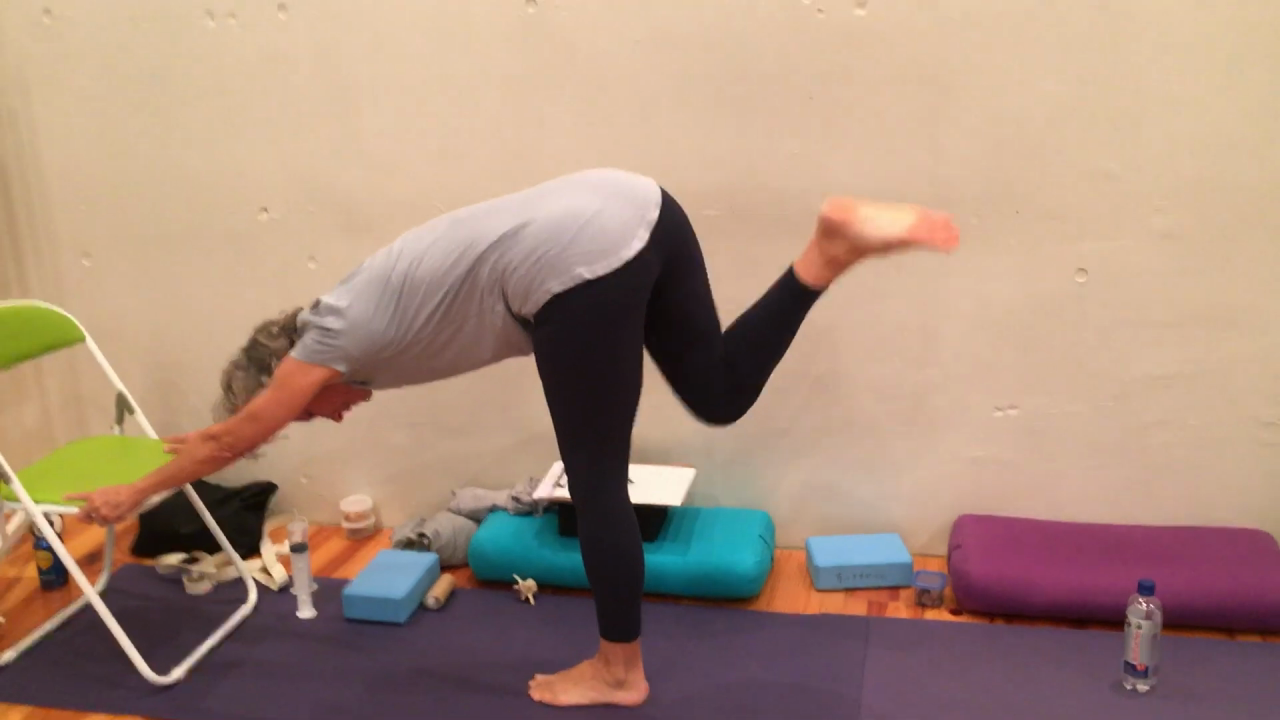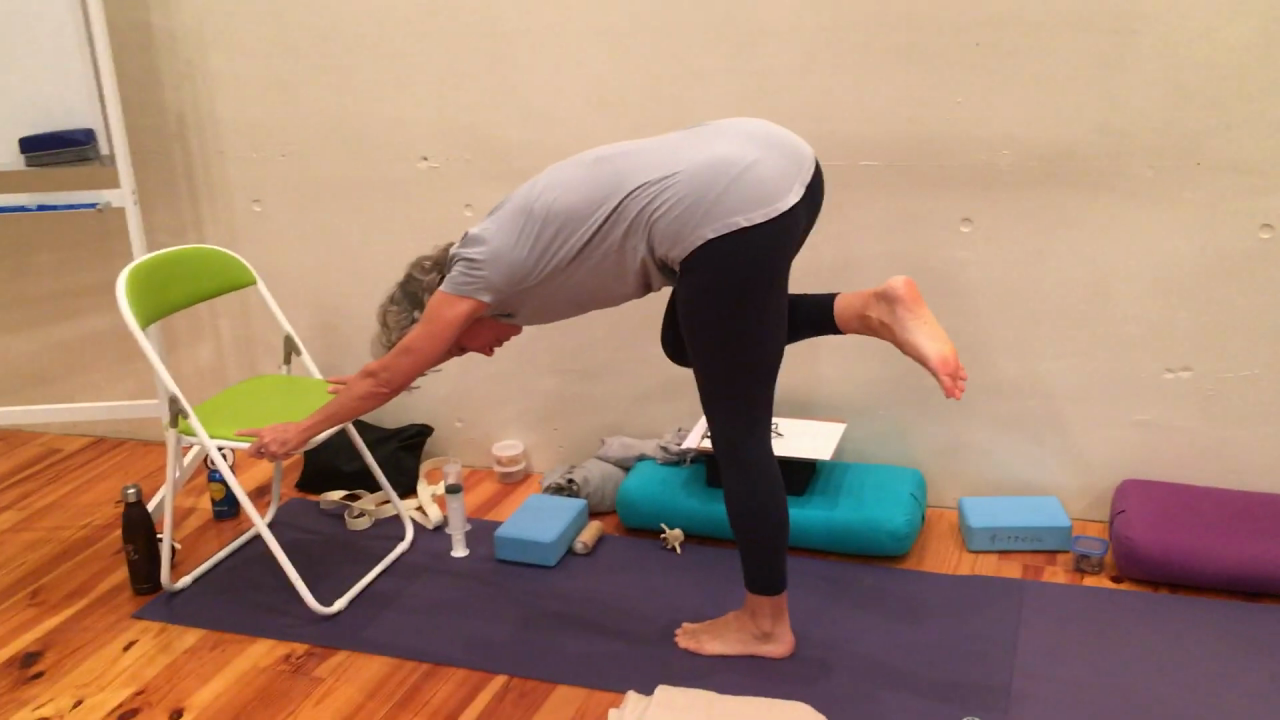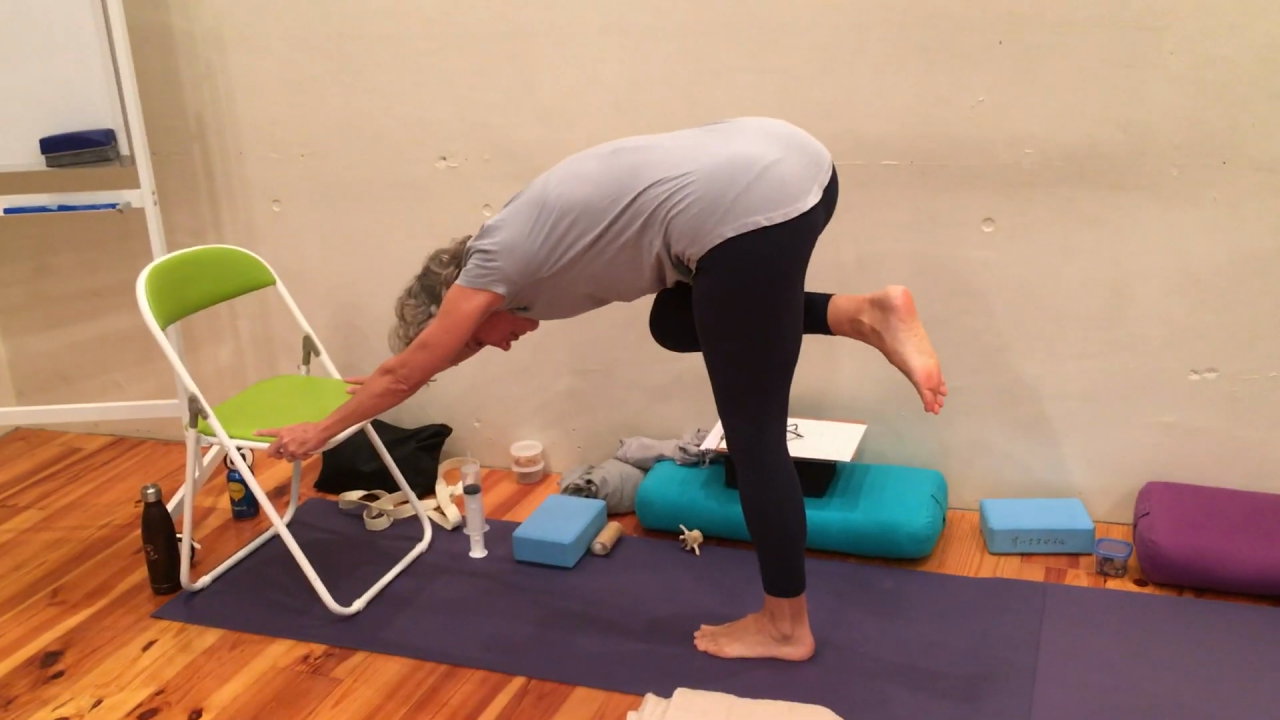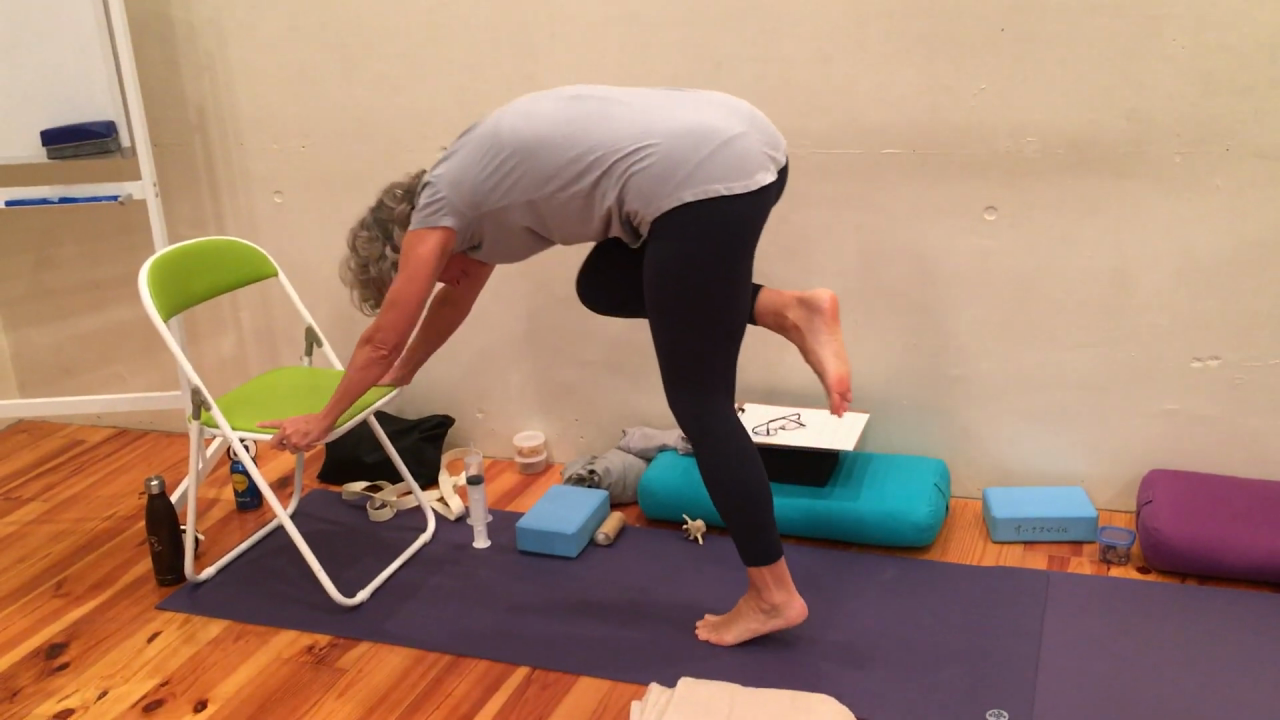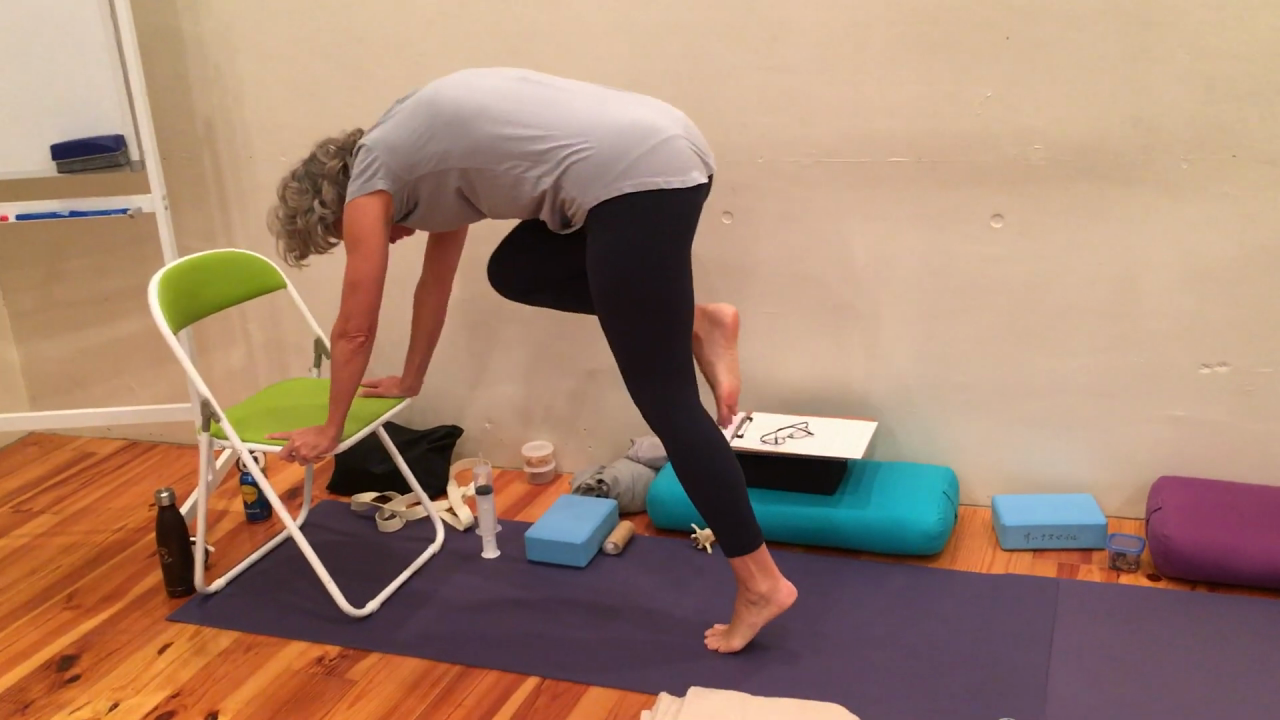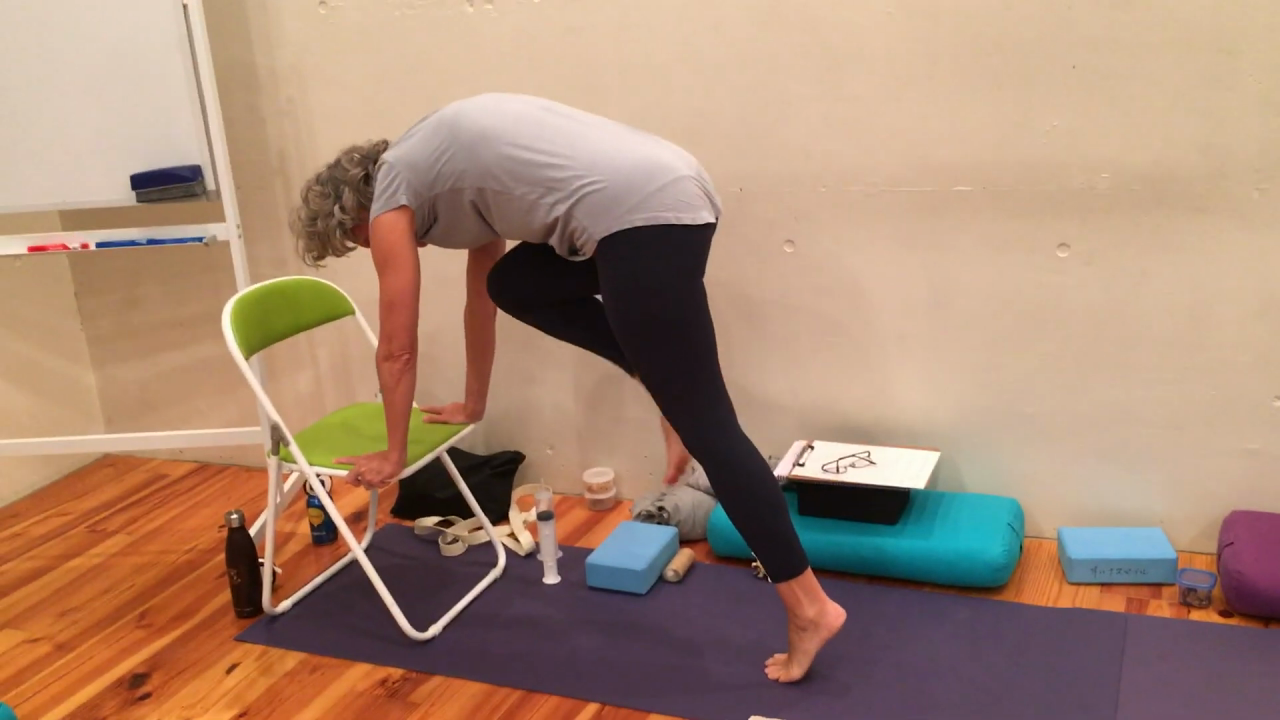
dt=0.7s
person 1, frame 1
left shoulder: (329, 343)
right shoulder: (349, 313)
left elbow: (230, 442)
left wrist: (131, 496)
right wrist: (210, 436)
left hip: (577, 265)
right hip: (625, 205)
left knee: (597, 484)
right knee: (720, 392)
left ankle: (617, 670)
right ankle: (831, 246)
person 1, frame 2
left shoulder: (475, 275)
right shoulder: (502, 247)
left elbow: (386, 379)
left wrist: (299, 433)
right wrist: (375, 379)
left hip: (731, 208)
right hip: (777, 160)
left knee: (737, 436)
right knee: (689, 342)
left ankle: (765, 625)
right ankle: (869, 310)
person 1, frame 3
left shoulder: (492, 268)
right shoulder: (517, 243)
left elbow: (404, 372)
left wrist: (318, 432)
right wrist: (387, 382)
left hip: (749, 208)
right hip: (790, 161)
left knee: (752, 435)
right knee: (676, 326)
left ankle: (784, 626)
right ankle: (864, 315)
person 1, frame 4
left shoulder: (436, 209)
right shoulder: (472, 188)
left elbow: (383, 340)
right elbow: (457, 298)
left wrist: (323, 421)
right wrist: (402, 373)
left hip: (702, 177)
right hip: (740, 143)
left knee: (698, 404)
right knee: (603, 287)
left ankle: (773, 596)
right ankle: (787, 310)
person 1, frame 5
left shoulder: (368, 178)
right shoulder: (416, 157)
left elbow: (354, 330)
right elbow: (436, 281)
left wrist: (330, 430)
right wrist: (410, 380)
left hip: (633, 176)
right hip: (664, 146)
left knee: (663, 400)
right knee: (514, 273)
left ankle: (760, 584)
right ankle: (694, 322)
person 1, frame 6
left shoulder: (391, 198)
right shoulder: (440, 166)
left elbow: (396, 350)
right elbow: (479, 299)
left wrist: (393, 455)
right wrist: (472, 405)
left hip: (641, 214)
right hip: (671, 187)
left knee: (703, 424)
right knee: (511, 284)
left ankle: (810, 608)
right ankle: (670, 376)
